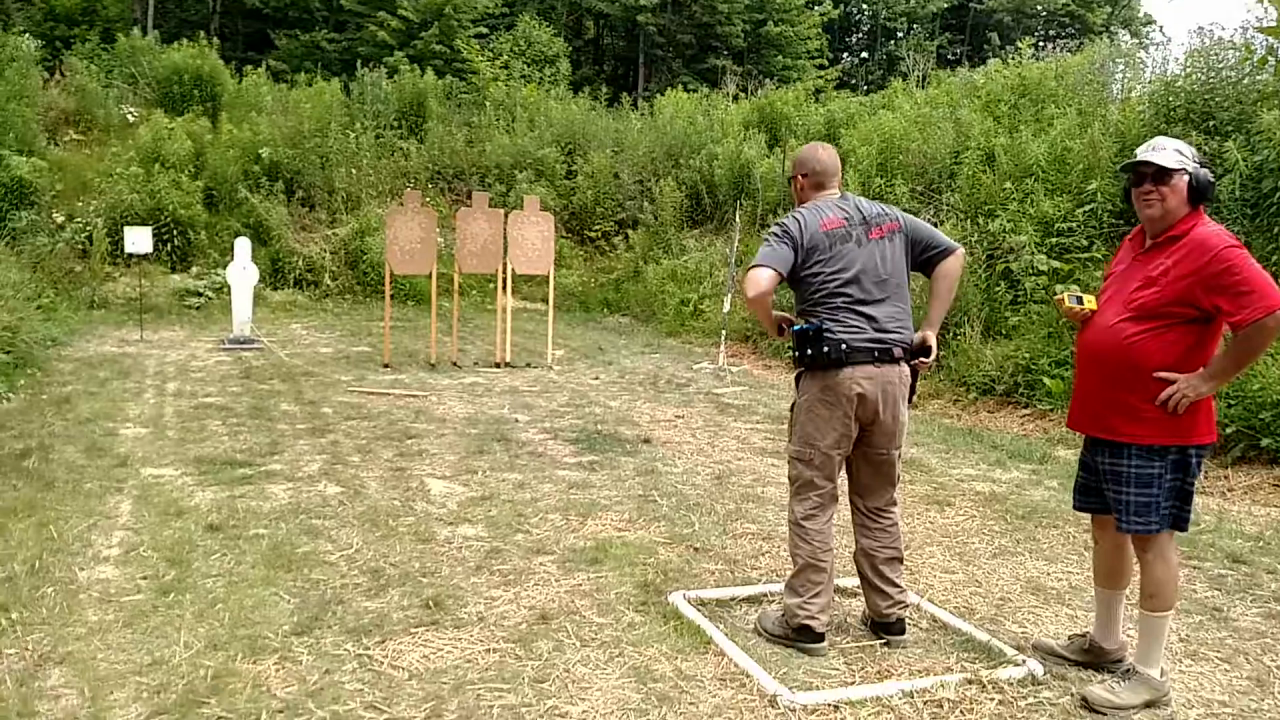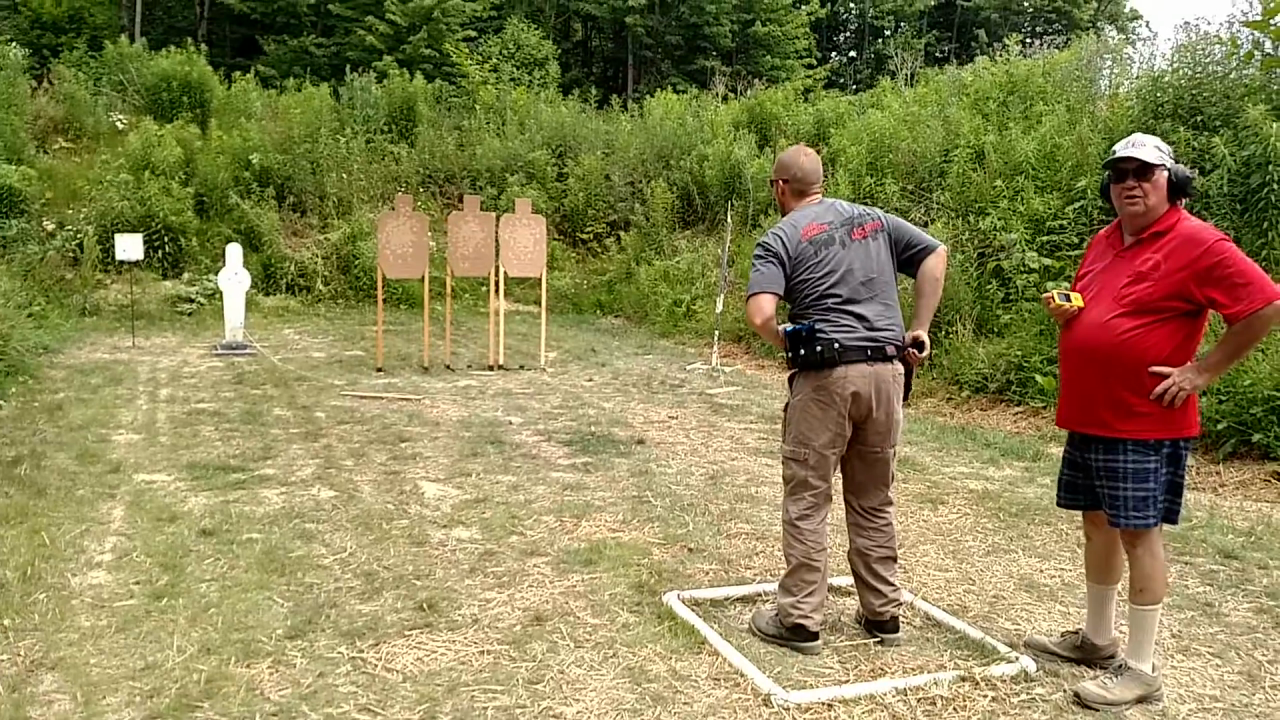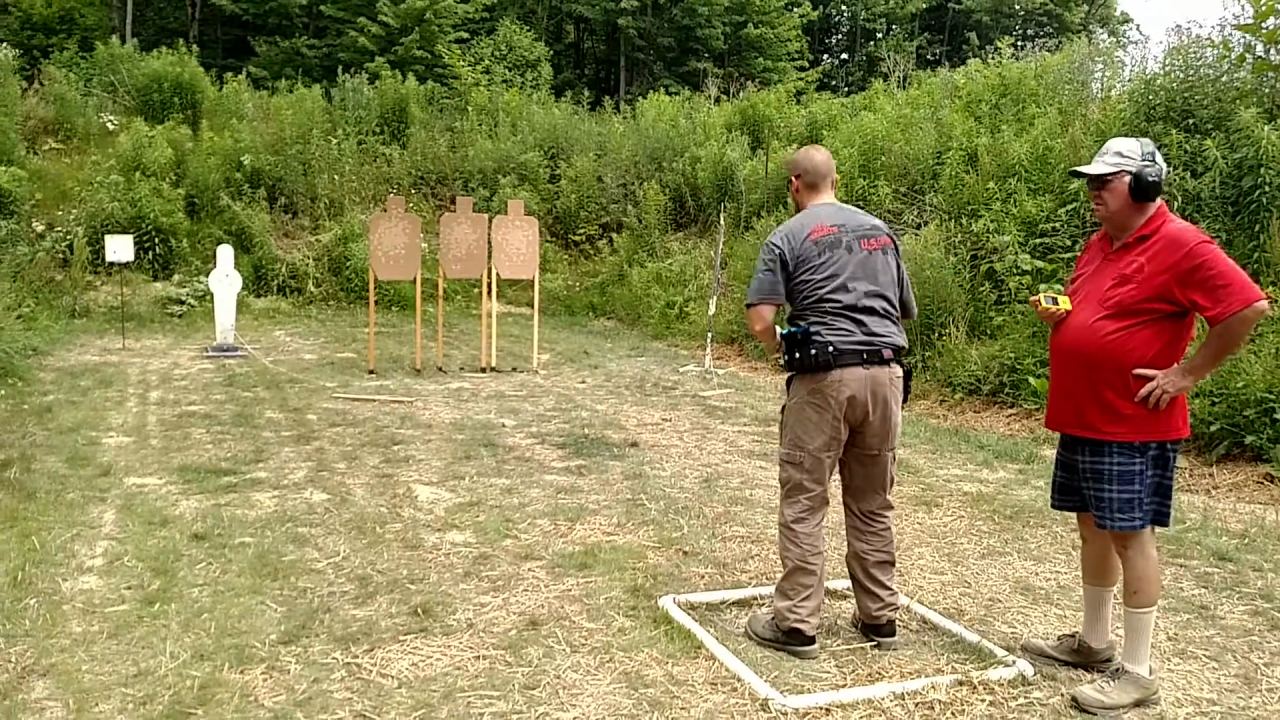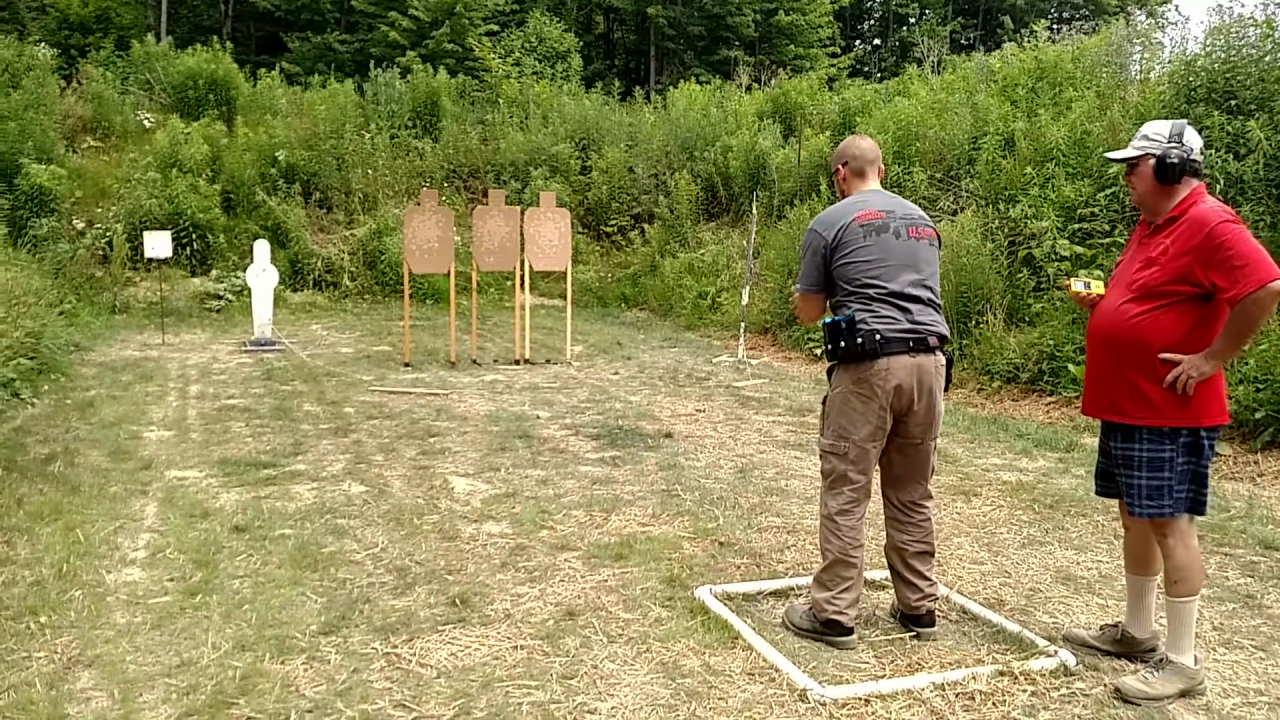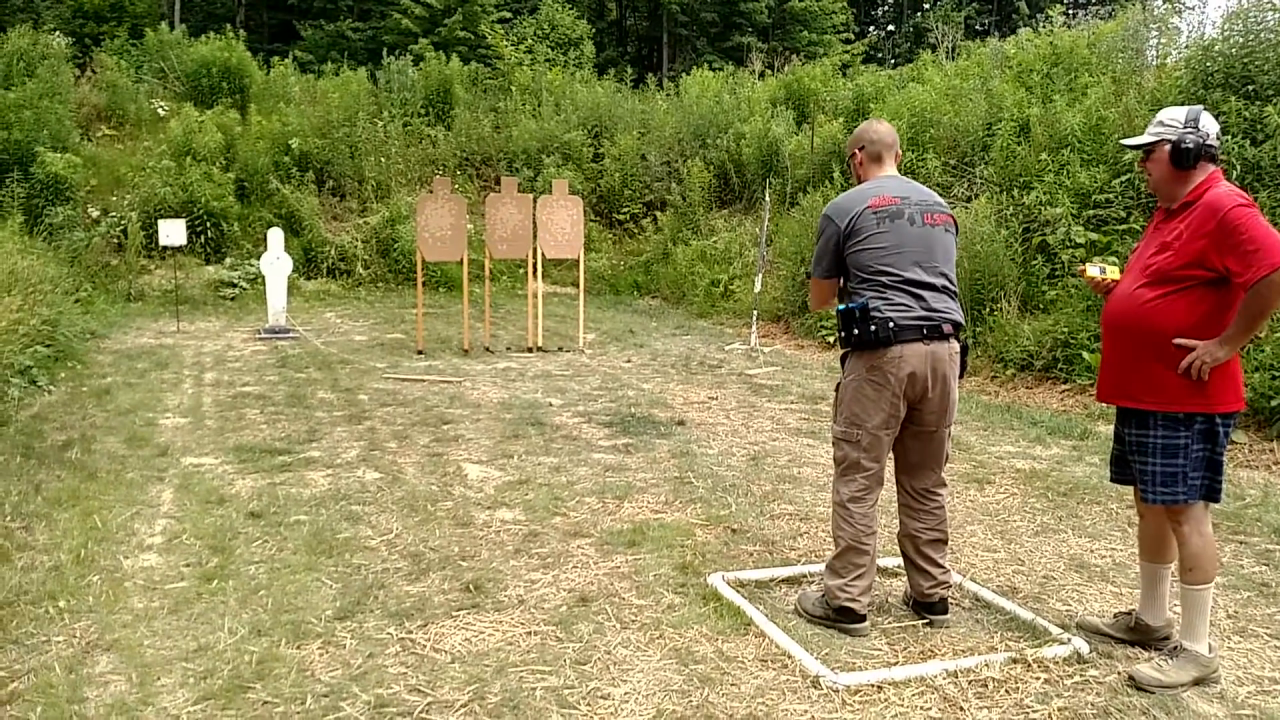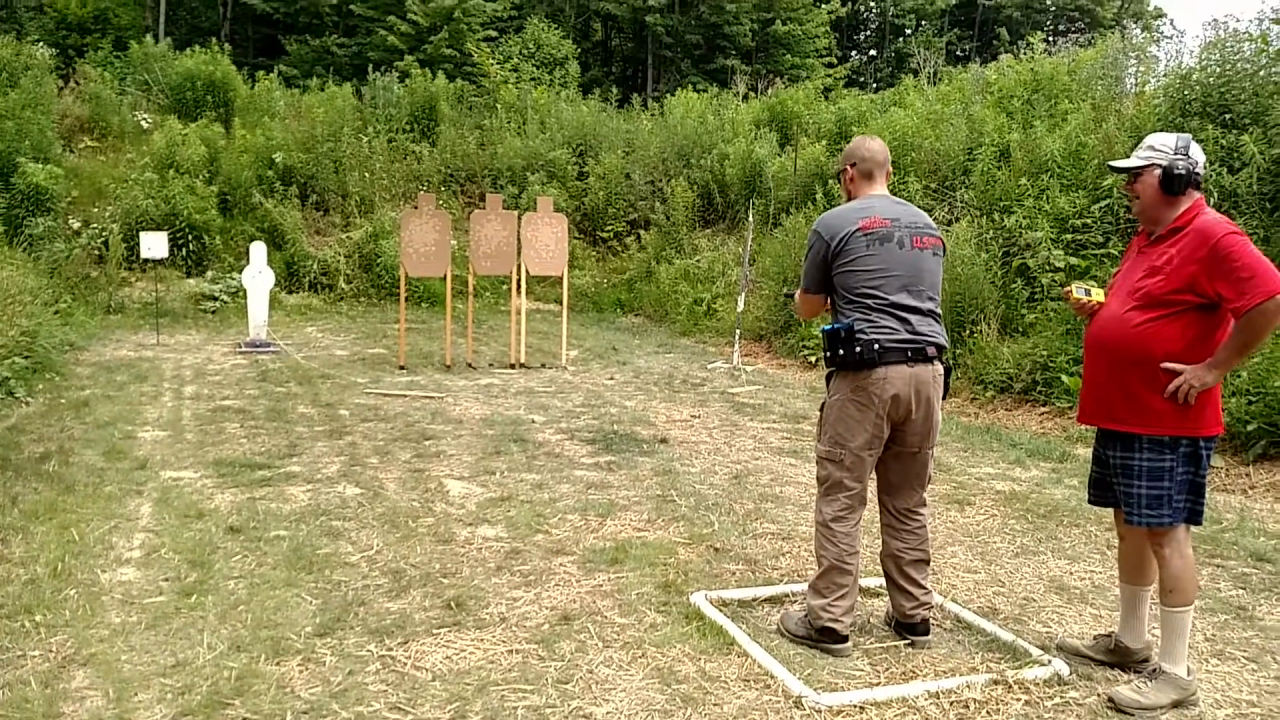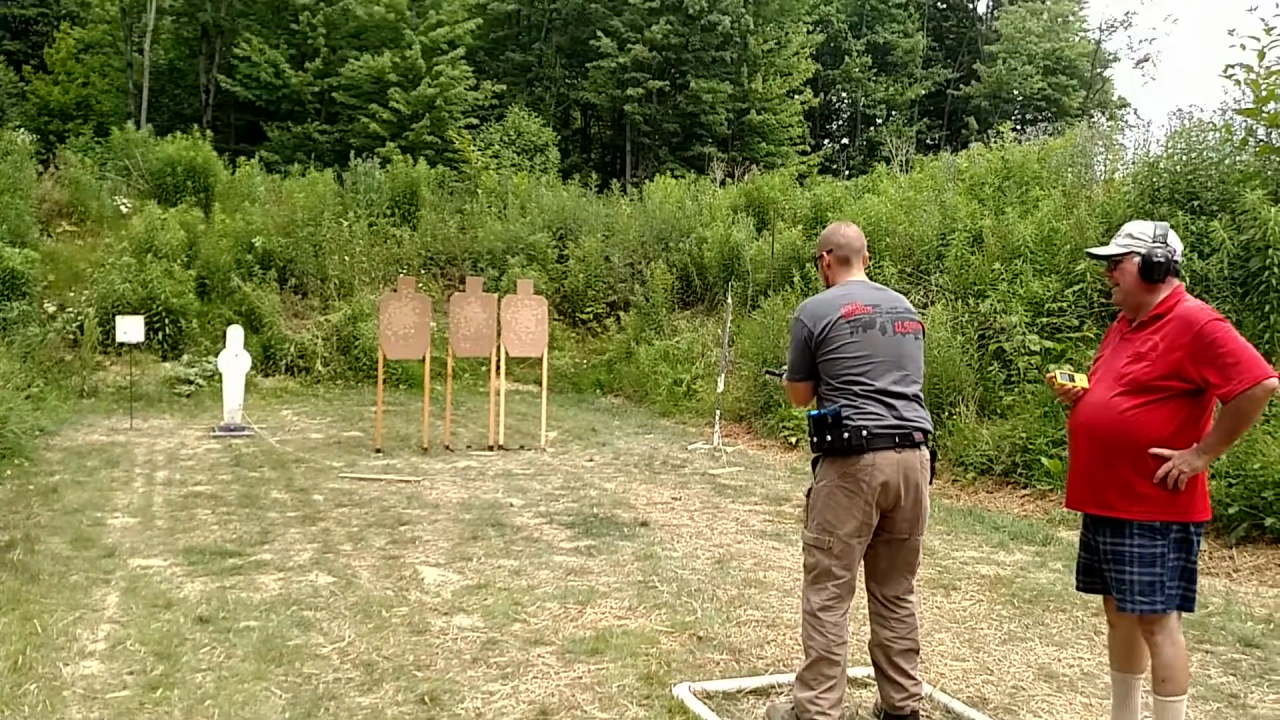
dt=0.5s
person 1, frame 1
left shoulder: (1211, 247)
right shoulder: (1135, 242)
left wrist: (1208, 380)
right wrist: (1085, 316)
left hip: (1158, 428)
right hip: (1107, 420)
left knee: (1151, 538)
right knee: (1107, 527)
left ankle: (1149, 672)
right ankle: (1104, 641)
person 1, frame 2
left shoulder: (1198, 243)
right shoulder: (1104, 241)
left wrist: (1203, 371)
right wrist: (1065, 313)
left hip: (1145, 423)
right hip: (1088, 416)
left knee: (1139, 534)
right knee: (1098, 523)
left ankle: (1141, 669)
right ankle: (1096, 638)
person 1, frame 3
left shoulder: (1181, 244)
right shoulder: (1099, 244)
left elbow: (1249, 306)
left wrist: (1186, 374)
right wrist: (1056, 317)
left hip: (1133, 425)
right hip: (1082, 418)
left knee: (1129, 535)
right knee: (1092, 528)
left ankle: (1137, 671)
right ankle: (1093, 641)
person 1, frame 4
left shoulder: (1209, 224)
right shoulder: (1150, 225)
left wrist: (1213, 359)
right wrist: (1099, 303)
left hip: (1171, 410)
right hip: (1127, 404)
left knee: (1170, 523)
right knee: (1135, 515)
left ankle: (1181, 661)
right ankle: (1135, 632)
person 1, frame 5
left shoulder: (1224, 209)
right shoulder: (1170, 211)
left wrist: (1226, 345)
right wrist: (1114, 289)
left hip: (1186, 398)
right hip: (1143, 392)
left knee: (1184, 511)
right knee: (1150, 503)
left ankle: (1195, 649)
right ankle: (1150, 619)
person 1, frame 6
left shoulder: (1211, 236)
right shoulder: (1146, 238)
left wrist: (1214, 368)
right wrist: (1096, 311)
left hip: (1167, 421)
right hip: (1121, 414)
left knee: (1166, 533)
right knee: (1129, 525)
left ankle: (1174, 671)
right ankle: (1129, 641)
person 1, frame 7
left shoulder: (1195, 323)
right shoulder: (1123, 326)
left wrist: (1202, 453)
right wrist: (1079, 397)
left hip: (1155, 510)
right hip: (1106, 503)
left knee: (1156, 621)
right knee: (1119, 614)
person 2, frame 1
left shoulder: (798, 224)
right shoulder: (890, 218)
left elbow: (755, 288)
right elbow: (953, 256)
left wrist: (773, 324)
right wrist: (929, 329)
left hip: (833, 376)
right hip: (892, 374)
left knee: (813, 500)
right knee: (879, 500)
left ankle: (806, 620)
right ankle: (889, 614)
person 2, frame 2
left shoulder: (780, 238)
right shoulder: (873, 219)
left elbow: (760, 315)
right elbow: (935, 254)
left wrist: (788, 346)
right wrist: (920, 326)
left hip: (826, 375)
right hip: (886, 371)
left knee: (806, 500)
right knee: (874, 499)
left ankle: (799, 619)
right ankle: (883, 611)
person 2, frame 3
left shoulder: (786, 238)
right shoulder: (881, 231)
left elbow: (760, 322)
right elbow: (906, 312)
left wrist: (783, 347)
left hip: (824, 378)
right hip: (884, 375)
left knee: (803, 504)
right knee: (872, 504)
left ankle: (796, 623)
right ankle: (879, 616)
person 2, frame 4
left shoulder: (830, 222)
right shoulder: (923, 221)
left elbow: (808, 312)
left wrist: (807, 297)
left hip: (869, 366)
right hip: (929, 362)
left knee: (845, 493)
right knee: (913, 493)
left ankle: (834, 614)
right ankle: (919, 606)
person 2, frame 5
left shoulder: (844, 208)
right shoulder: (940, 206)
left elbow: (820, 298)
left wrist: (829, 296)
left hip: (882, 354)
right hip: (942, 350)
left knee: (858, 482)
right knee: (926, 481)
left ankle: (846, 601)
right ankle: (931, 594)
person 2, frame 6
left shoulder: (834, 224)
right shoulder: (927, 225)
left elbow: (808, 308)
left wrist: (822, 297)
left hip: (867, 375)
right hip: (926, 372)
left knee: (840, 502)
right knee: (908, 502)
left ankle: (828, 621)
right ankle: (913, 615)
person 2, frame 7
left shoulder: (815, 311)
right shoulder: (907, 310)
left elbow: (799, 396)
left wrist: (790, 380)
left hip: (853, 462)
right hip: (912, 458)
left knee: (828, 593)
right knee: (897, 591)
